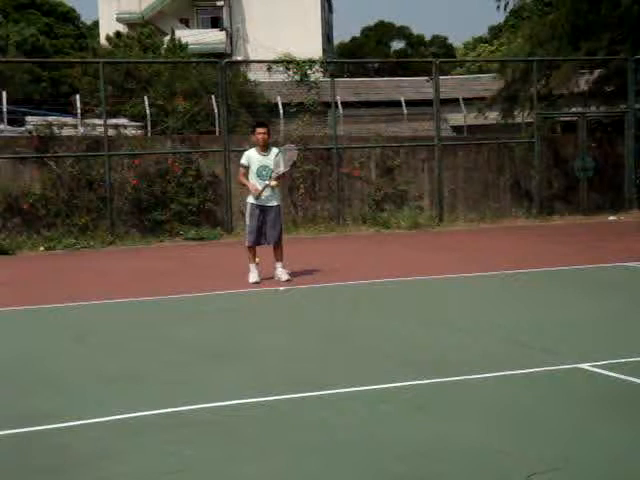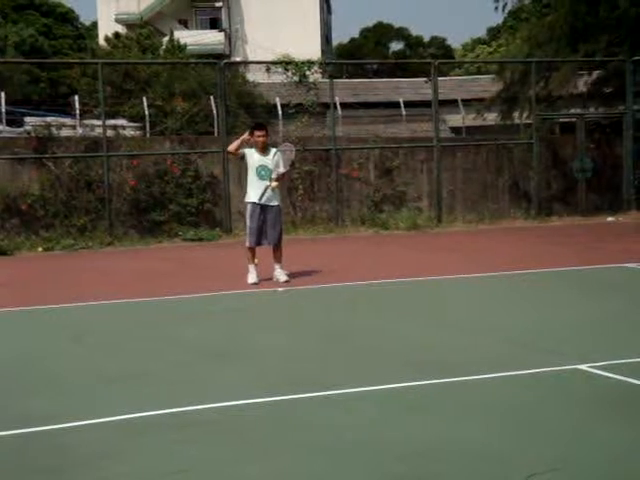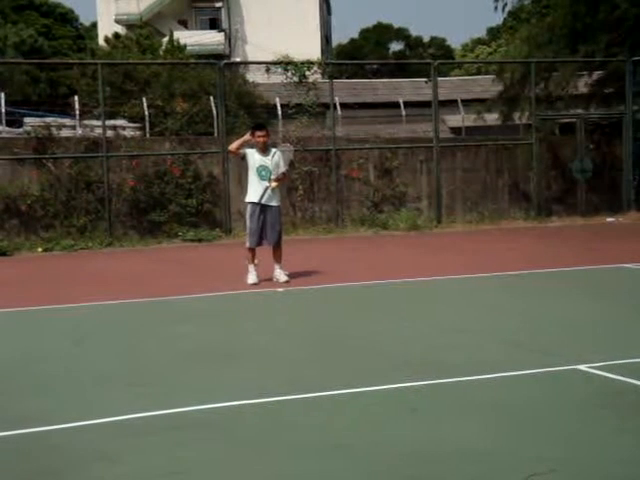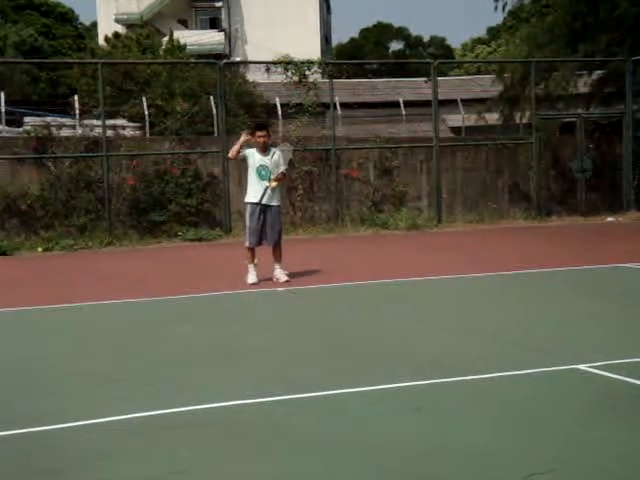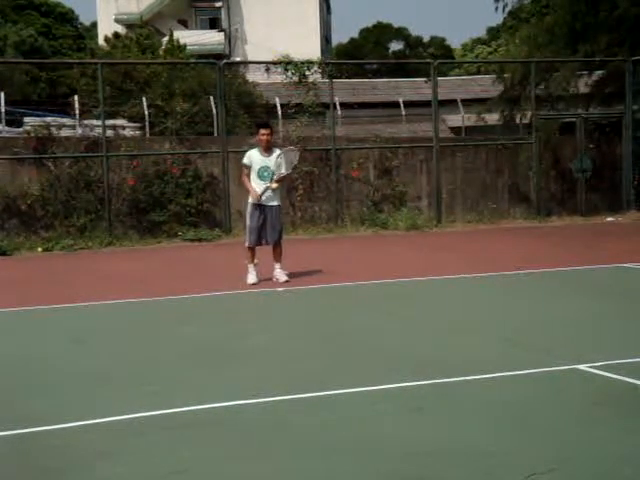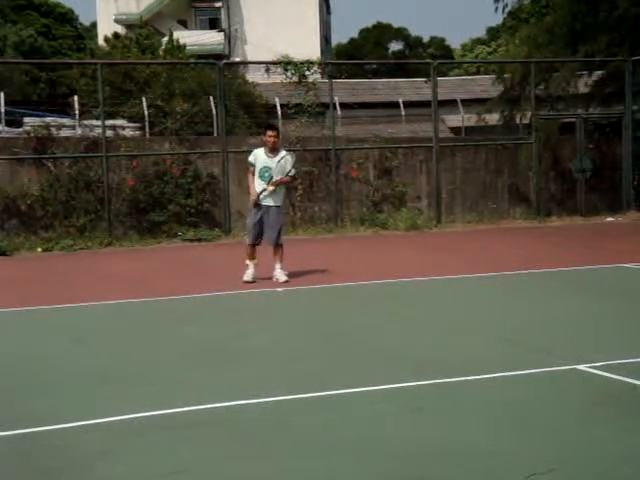
dt=0.5s
person 1, frame 1
left shoulder: (276, 153)
right shoulder: (248, 154)
right elbow: (240, 176)
right wrist: (249, 185)
left hip: (273, 201)
right hip: (255, 201)
left knee: (277, 237)
right knee: (252, 238)
left ankle: (279, 268)
right ankle: (253, 270)
person 1, frame 2
left shoulder: (275, 153)
right shoulder: (248, 153)
left elbow: (281, 174)
right elbow: (230, 150)
left wrist: (278, 178)
right wrist: (244, 138)
left hip: (273, 201)
right hip: (254, 200)
left knee: (276, 237)
right knee: (251, 238)
left ankle: (278, 270)
right ankle: (252, 271)
person 1, frame 3
left shoulder: (276, 154)
right shoulder: (249, 153)
left elbow: (283, 174)
right elbow: (231, 149)
left wrist: (278, 179)
right wrist: (246, 138)
left hip: (273, 201)
right hip: (254, 201)
left knee: (276, 238)
right knee: (252, 239)
left ankle: (278, 270)
right ankle: (252, 271)
person 1, frame 4
left shoulder: (277, 154)
right shoulder: (249, 153)
left elbow: (283, 174)
right elbow: (231, 155)
left wrist: (278, 178)
right wrist: (242, 140)
left hip: (273, 201)
right hip: (254, 201)
left knee: (276, 238)
right knee: (251, 238)
left ankle: (278, 270)
right ankle: (251, 271)
person 1, frame 5
left shoulder: (278, 154)
right shoulder: (250, 154)
right elbow: (245, 176)
left wrist: (279, 179)
right wrist: (251, 191)
left hip: (274, 202)
right hip: (256, 202)
left knee: (276, 238)
right knee: (252, 239)
left ankle: (277, 270)
right ankle: (251, 271)
person 1, frame 6
left shoulder: (285, 156)
right shoulder: (256, 153)
left elbow: (290, 178)
right elbow: (251, 174)
left wrist: (279, 182)
right wrist: (252, 191)
left hip: (275, 203)
right hip: (257, 201)
left knee: (277, 239)
right knee: (252, 238)
left ankle: (278, 270)
right ankle: (250, 269)
